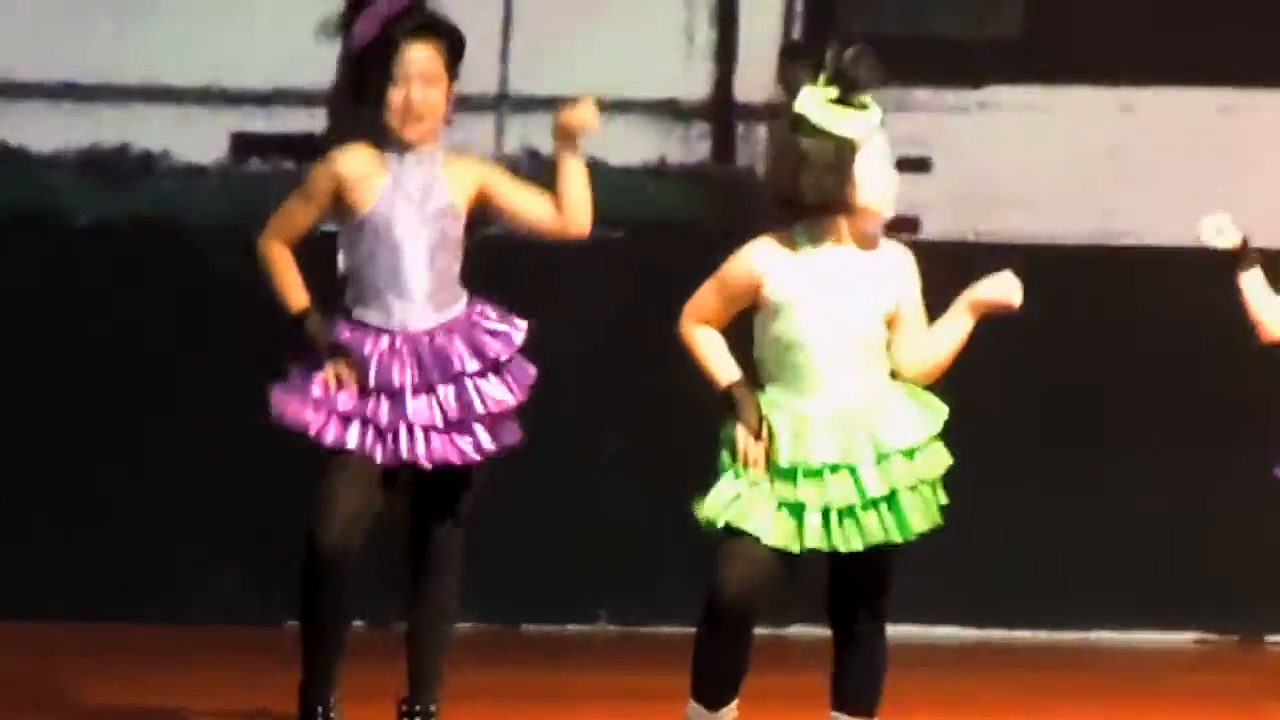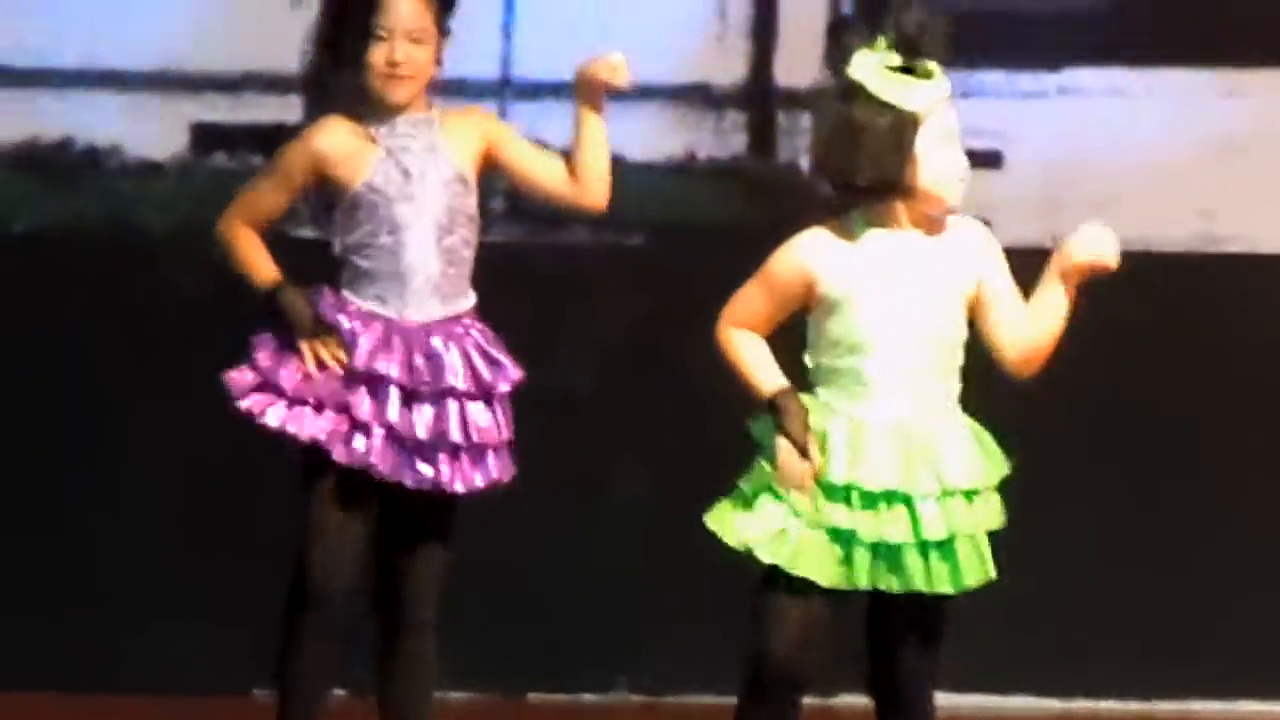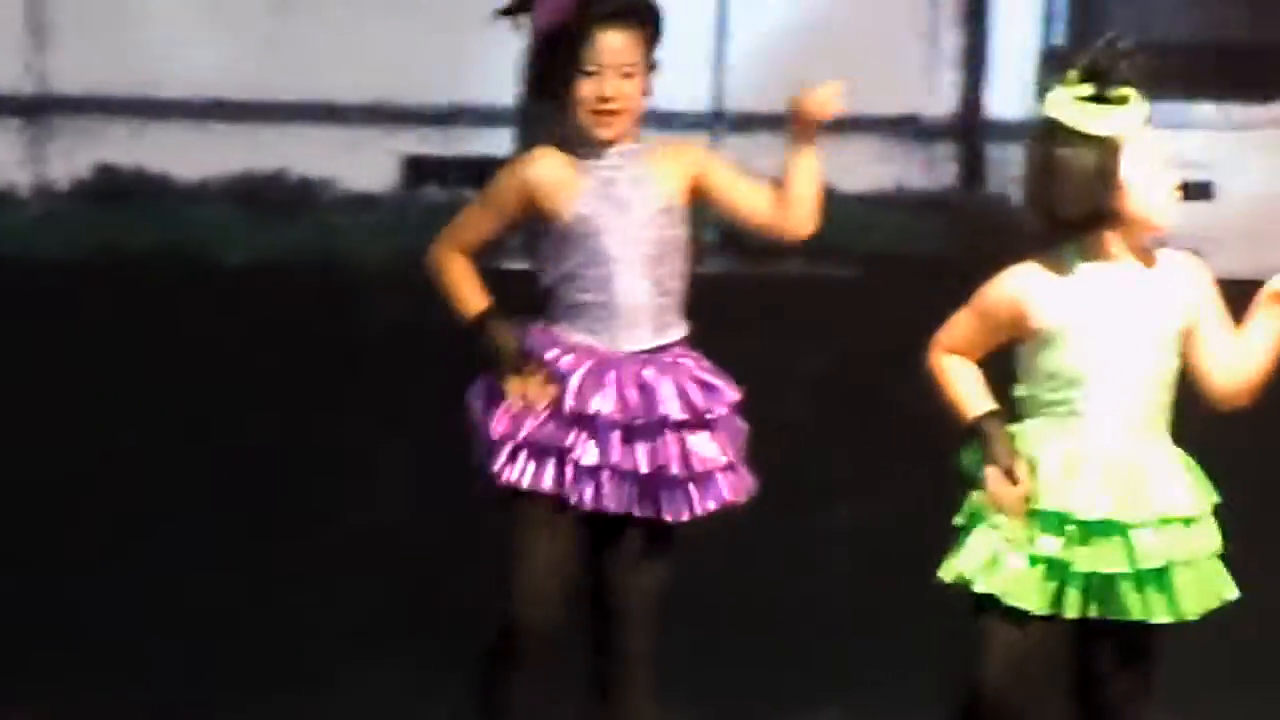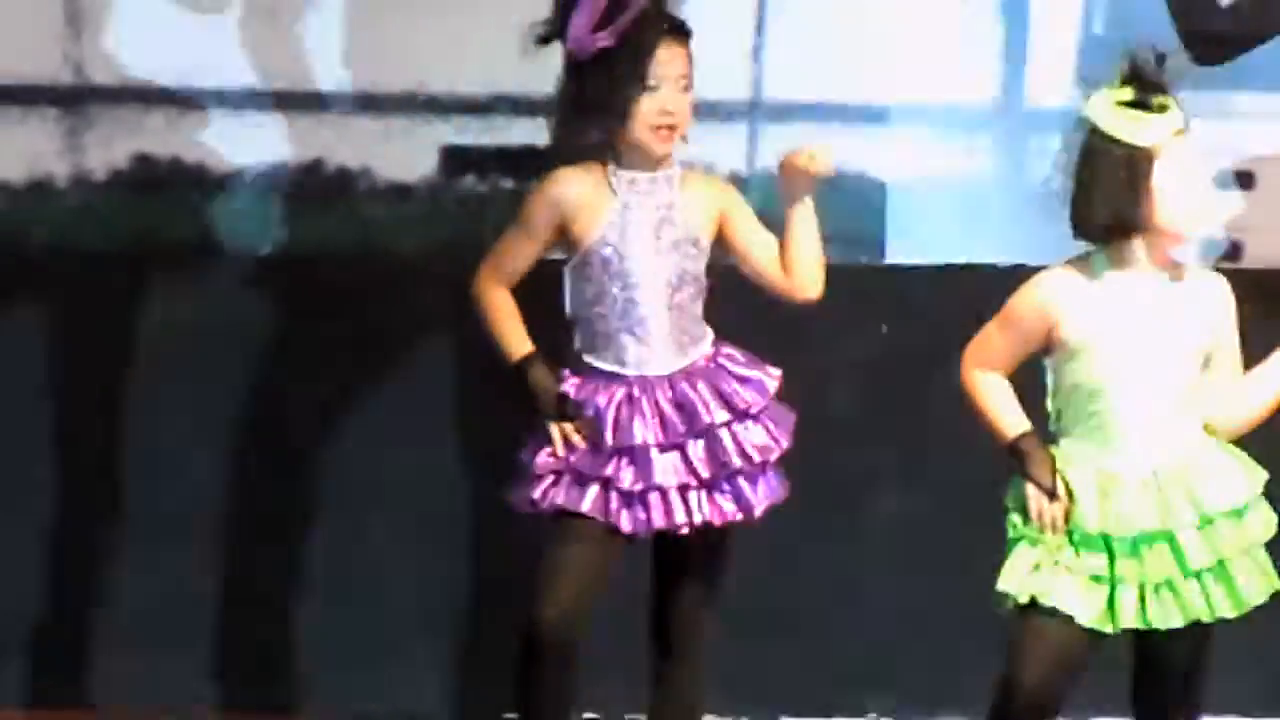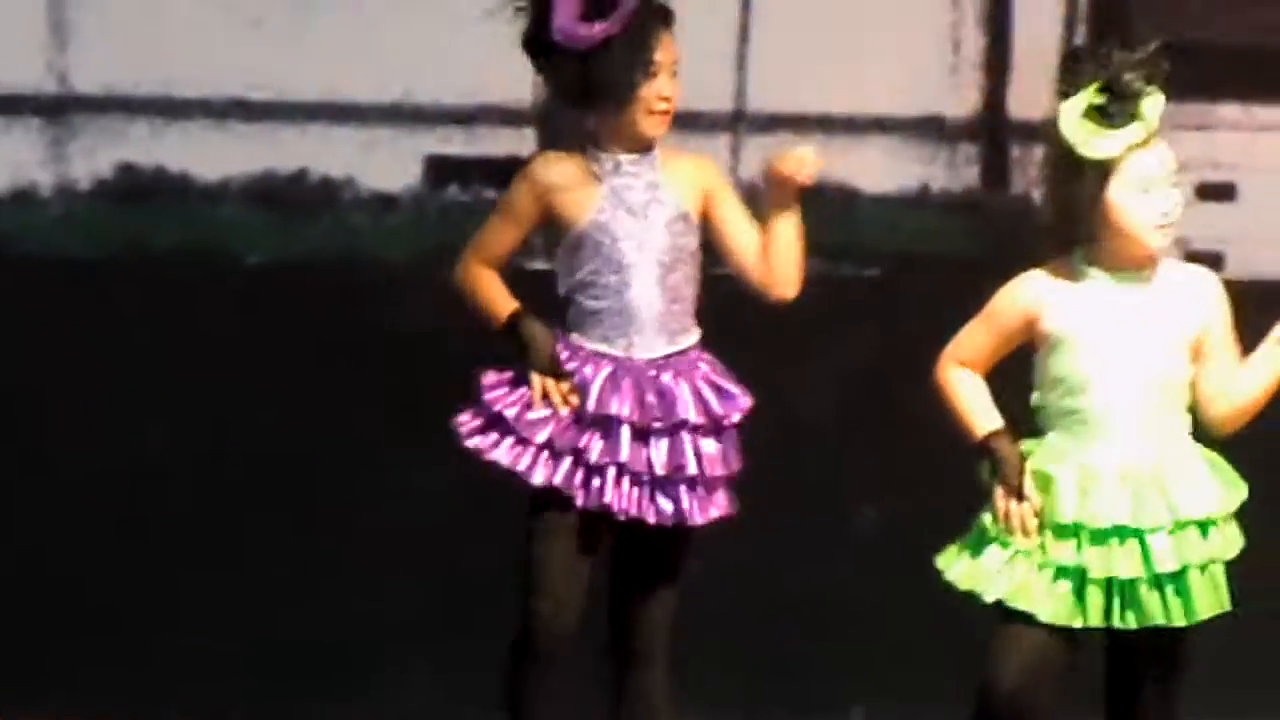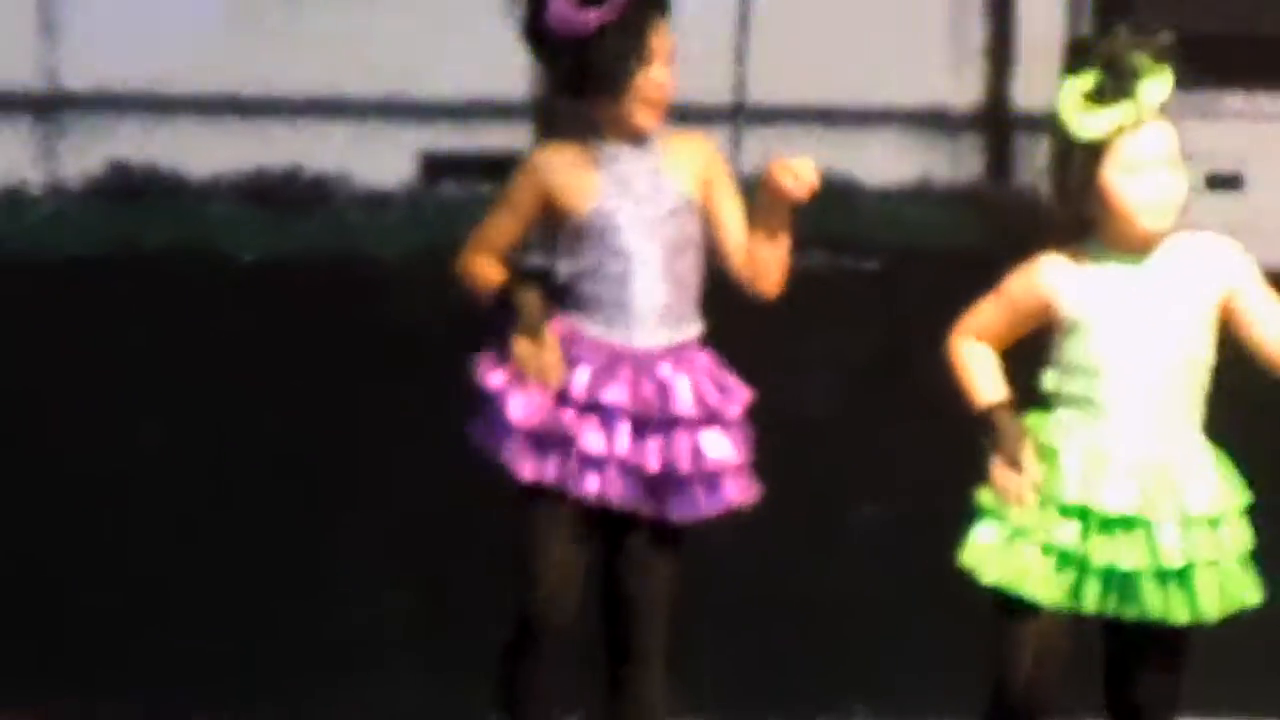
dt=0.3s
person 1, frame 1
left shoulder: (468, 172)
right shoulder: (348, 165)
left elbow: (571, 223)
right elbow: (275, 240)
left wrist: (568, 148)
right wrist: (309, 325)
left hip: (451, 373)
right hip: (373, 370)
left knee: (439, 544)
right knee: (332, 542)
person 1, frame 2
left shoulder: (473, 132)
right shoulder: (330, 139)
left elbow: (586, 195)
right elbow: (237, 223)
left wrist: (590, 105)
right wrist: (288, 304)
left hip: (442, 371)
right hip: (357, 367)
left knee: (411, 593)
right knee: (324, 579)
person 1, frame 3
left shoulder: (682, 163)
right shoulder: (541, 171)
left elbow: (794, 222)
right elbow: (449, 252)
left wrist: (804, 137)
right wrist: (496, 336)
left hip: (656, 404)
right hip: (569, 403)
left knee: (628, 624)
right knee: (526, 618)
person 1, frame 4
left shoulder: (709, 193)
right shoulder: (569, 191)
left elbow: (802, 284)
right elbow: (491, 283)
left wrist: (798, 190)
right wrist: (534, 376)
left hip: (696, 421)
right hip: (605, 429)
left knee: (682, 631)
right knee: (553, 623)
person 1, frame 5
left shoulder: (697, 176)
right shoulder: (555, 177)
left elbow: (779, 283)
right elbow: (475, 266)
left wrist: (782, 198)
right wrist: (528, 334)
left hip: (671, 410)
right hip: (584, 407)
left knee: (645, 632)
right knee: (548, 620)
person 1, frame 6
left shoulder: (697, 158)
right shoulder: (554, 167)
left elbow: (761, 278)
right elbow: (475, 257)
left wrist: (777, 200)
right wrist: (517, 300)
left hip: (670, 401)
right hip: (580, 398)
left knee: (642, 628)
right knee: (545, 612)
person 2, frame 1
left shoulder: (893, 263)
right shoulder: (766, 262)
left elbow: (914, 364)
right elbow: (696, 322)
left wrist: (972, 305)
right wrist: (735, 396)
left hip: (874, 468)
right hip: (785, 461)
left knee: (861, 618)
right knee: (732, 599)
person 2, frame 2
left shoulder: (969, 248)
right shoulder: (819, 254)
left elbow: (1021, 352)
right elbow: (737, 325)
left wrist: (1065, 273)
right wrist: (781, 405)
left hip: (930, 492)
right hip: (830, 489)
person 2, frame 3
left shoulder: (1181, 280)
right shoulder: (1031, 287)
right elbow: (949, 352)
right wrist: (991, 435)
left hip: (1139, 523)
right hip: (1040, 520)
person 2, frame 4
left shoulder: (1209, 294)
right shoulder: (1062, 293)
left elbow: (1226, 414)
right elbow: (980, 368)
right wrist: (1029, 452)
left hip: (1188, 526)
right hip: (1085, 523)
person 2, frame 5
left shoulder: (1195, 291)
right shoulder: (1044, 293)
left elbow: (1225, 406)
right elbow: (956, 364)
right wrist: (1000, 452)
left hip: (1162, 524)
right hip: (1060, 523)
person 2, frame 6
left shoulder: (1216, 263)
right shoulder: (1057, 277)
right elbow: (968, 338)
right wrist: (1001, 425)
left hip: (1172, 515)
right hip: (1067, 510)
